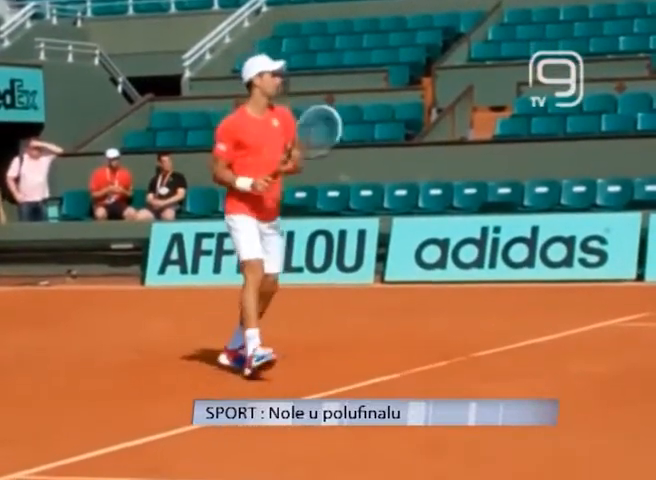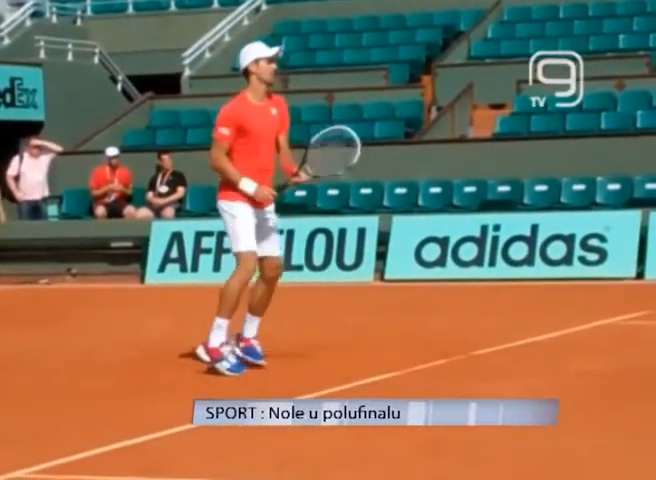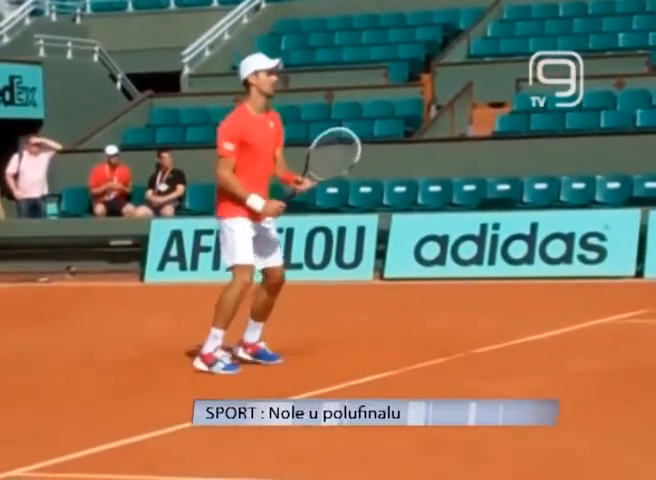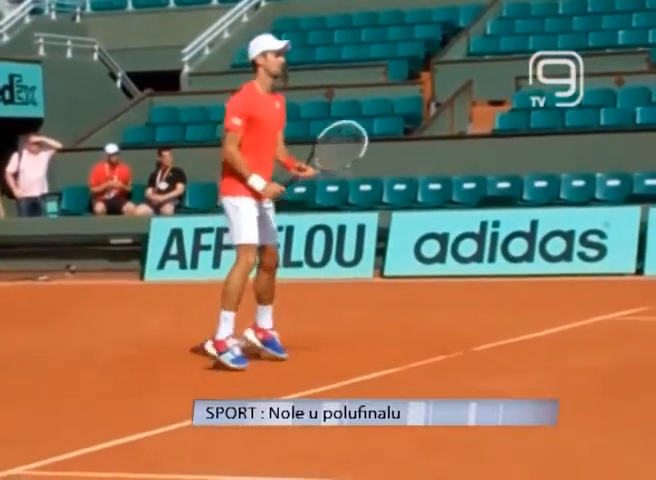
dt=0.2s
person 1, frame 1
left shoulder: (285, 117)
right shoulder: (231, 125)
left elbow: (294, 155)
right elbow: (218, 171)
left wrist: (290, 164)
right wrist: (248, 183)
left hip: (270, 214)
right hip: (242, 211)
left knee: (268, 285)
right knee: (254, 273)
left ankle: (236, 348)
right ankle: (252, 350)
person 1, frame 2
left shoulder: (279, 106)
right shoulder: (232, 110)
left elbow: (282, 148)
right elbow: (216, 160)
left wrist: (292, 171)
right wrist: (250, 186)
left hip: (260, 201)
right hip: (236, 200)
left knee: (273, 270)
right knee: (246, 268)
left ankle: (245, 338)
right ankle: (214, 344)
person 1, frame 3
left shoulder: (273, 119)
right shoulder: (234, 123)
left elbow: (276, 161)
right elbow: (224, 175)
left wrist: (292, 179)
right wrist: (258, 203)
left hip: (261, 213)
right hip: (235, 212)
left knee: (275, 278)
right knee: (242, 279)
left ankle: (250, 342)
right ankle: (210, 351)
person 1, frame 4
left shoulder: (278, 102)
right shoulder: (241, 100)
right elbow: (229, 151)
left wrist: (295, 166)
right wrist: (260, 181)
left hip: (259, 193)
right hip: (238, 190)
left knee: (269, 259)
right knee: (246, 258)
left ankle: (262, 328)
right ankle: (221, 338)
